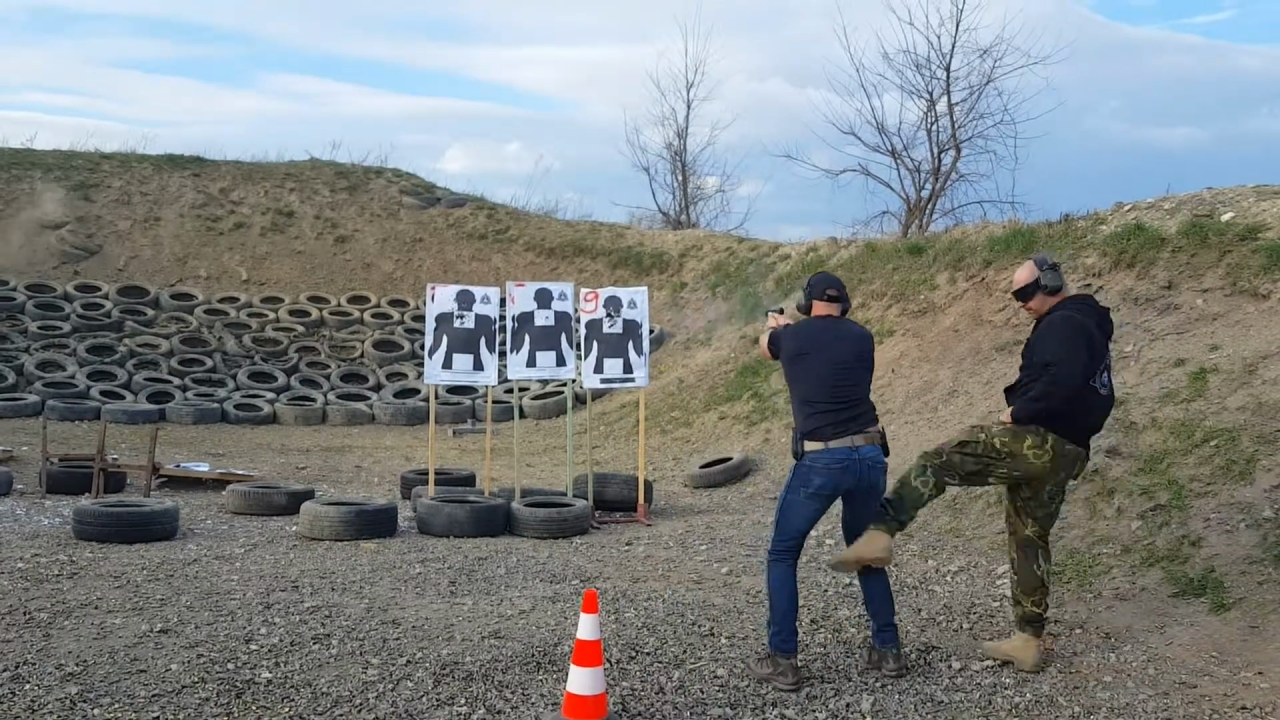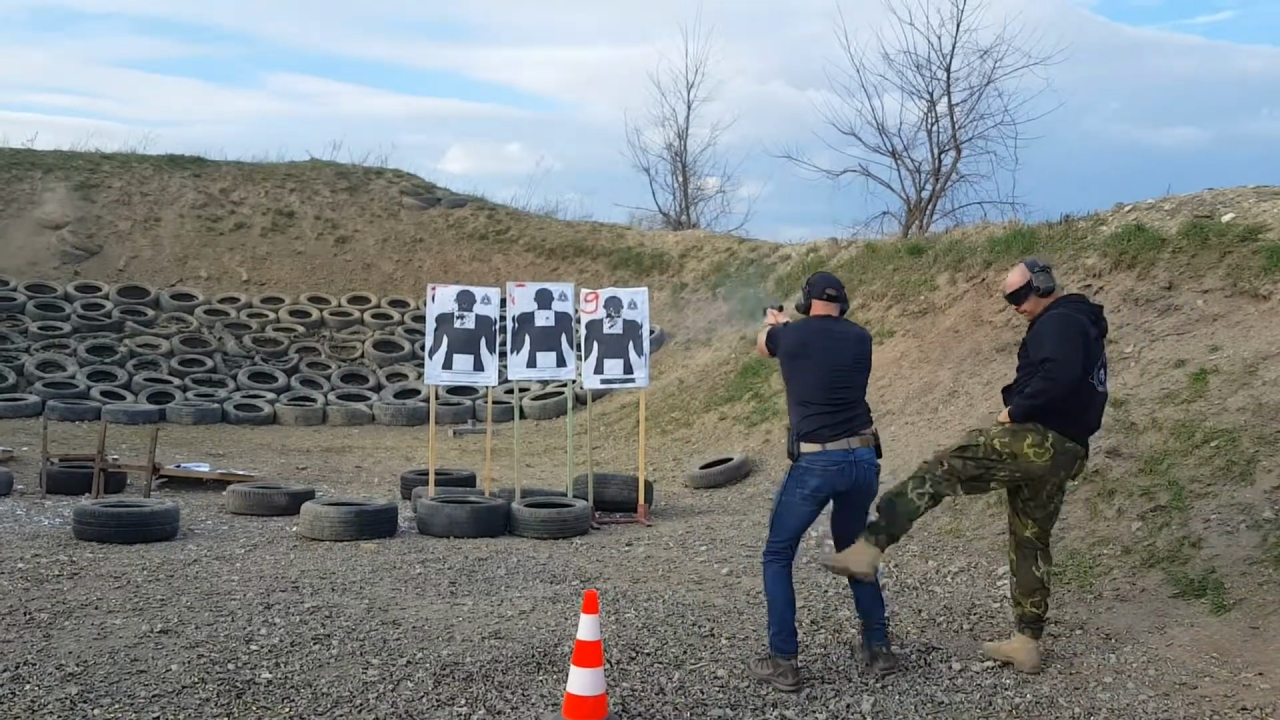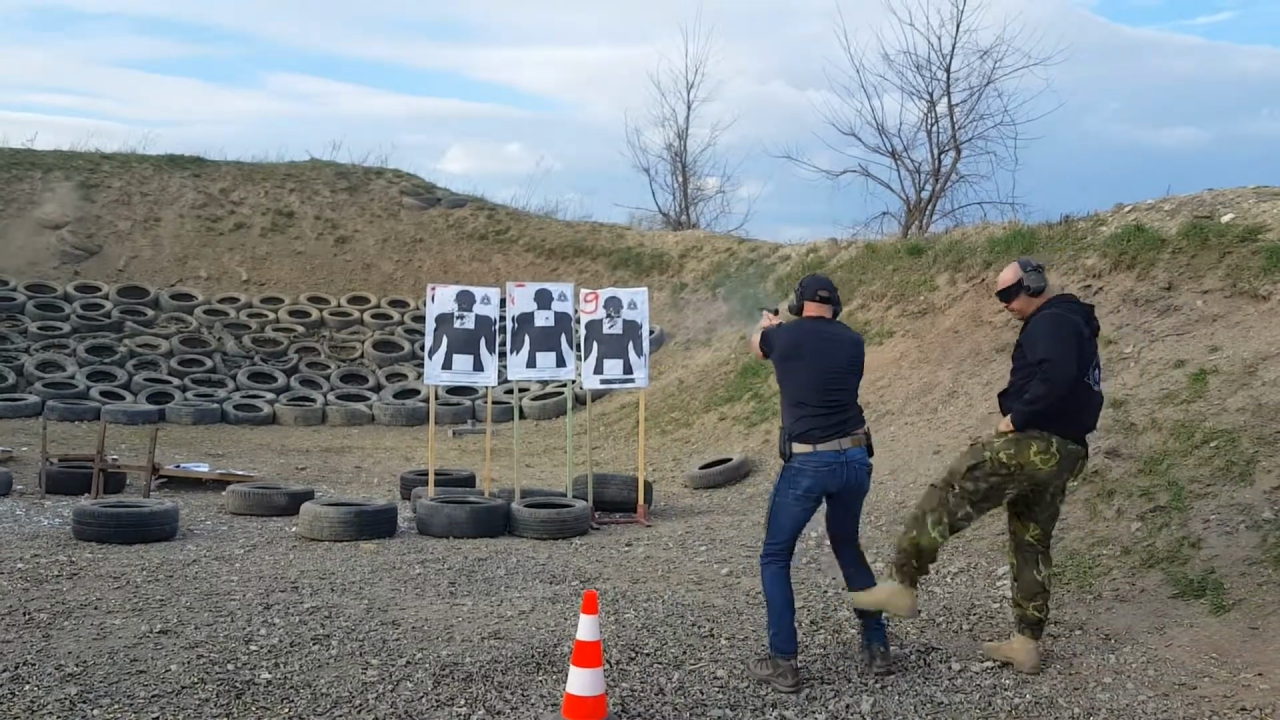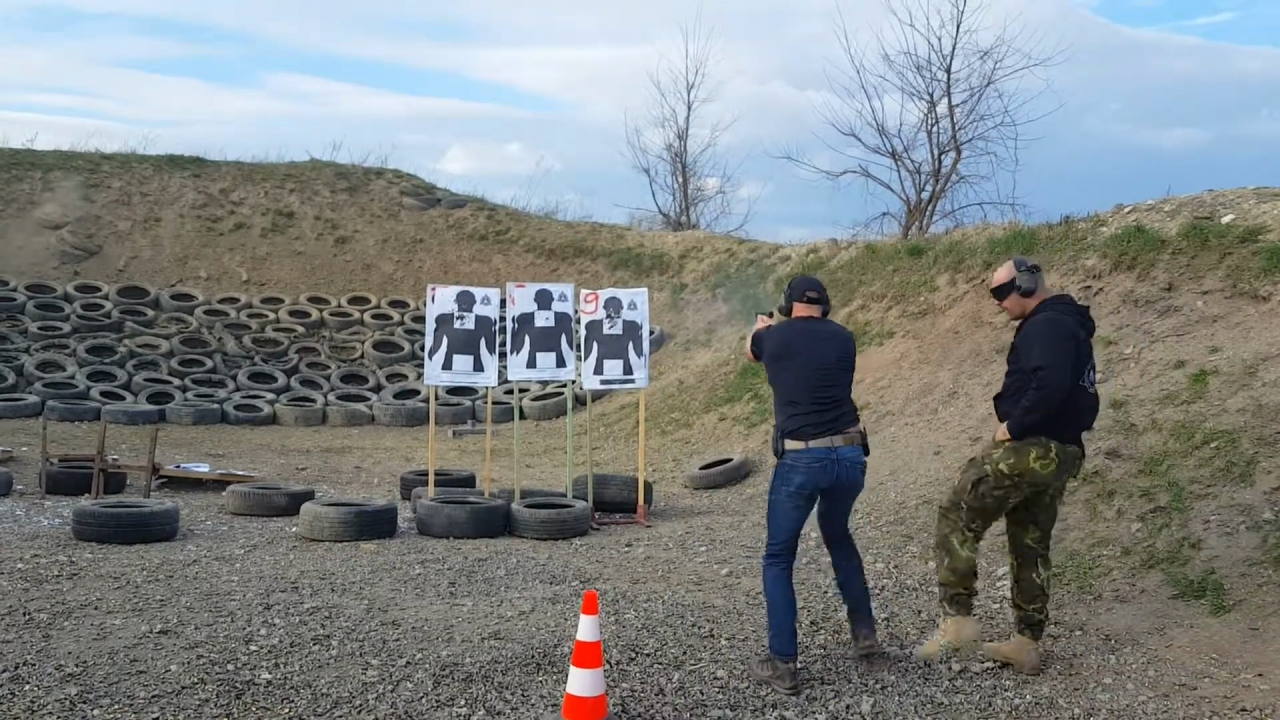
dt=0.1s
person 1, frame 1
left shoulder: (791, 337)
right shoulder: (862, 337)
left elbow: (765, 347)
left wrist: (775, 325)
left hip: (820, 461)
right hip: (869, 457)
left knee: (783, 555)
left ankle: (783, 660)
right ankle: (887, 649)
person 1, frame 2
left shoulder: (789, 336)
right shoulder: (860, 338)
left elbow: (763, 344)
left wrist: (772, 322)
left hip: (815, 463)
right hip: (863, 459)
left knee: (778, 556)
right knee: (851, 549)
left ankle: (783, 661)
right ankle: (878, 647)
person 1, frame 3
left shoulder: (780, 336)
right shoulder: (853, 340)
left elbow: (758, 345)
left hip: (806, 462)
right hip: (855, 459)
left knee: (775, 558)
right knee: (847, 548)
left ankle: (782, 661)
right ankle: (876, 648)
person 1, frame 4
left shoulder: (771, 338)
right shoulder: (844, 338)
left elbow: (752, 350)
left hip: (800, 460)
right hip: (849, 456)
left knee: (778, 560)
right knee: (838, 539)
left ankle: (782, 663)
right ankle: (863, 628)
person 2, frame 1
left shoulder: (1064, 323)
right shoulder: (1090, 327)
left elbow: (1061, 380)
right elbow: (1093, 394)
left wrist: (1019, 412)
left hip: (1032, 438)
right hip: (1066, 452)
left knee: (934, 465)
right knee: (1031, 541)
left ankle: (877, 537)
right ankle: (1027, 640)
person 2, frame 2
left shoulder: (1059, 321)
right shoulder: (1081, 325)
left elbow: (1059, 375)
right elbow: (1080, 390)
left wrist: (1016, 410)
left hip: (1034, 439)
right hip: (1066, 452)
left knee: (933, 475)
right knee: (1031, 543)
left ankle: (867, 548)
right ankle: (1026, 642)
person 2, frame 3
left shoulder: (1050, 324)
right shoulder: (1071, 326)
left elbow: (1057, 376)
right elbow: (1074, 393)
left wrist: (1017, 418)
left hip: (1031, 444)
right hip: (1066, 452)
left knee: (941, 502)
right knee: (1032, 547)
left ankle: (901, 587)
right ankle: (1027, 643)
person 2, frame 4
left shoulder: (1043, 326)
right shoulder: (1070, 325)
left elbow: (1049, 383)
right elbow: (1070, 386)
left wrist: (1013, 425)
left hip: (1029, 447)
right hip: (1064, 452)
left knee: (957, 516)
right knee: (1030, 546)
left ankle: (958, 619)
right ankle: (1025, 642)
